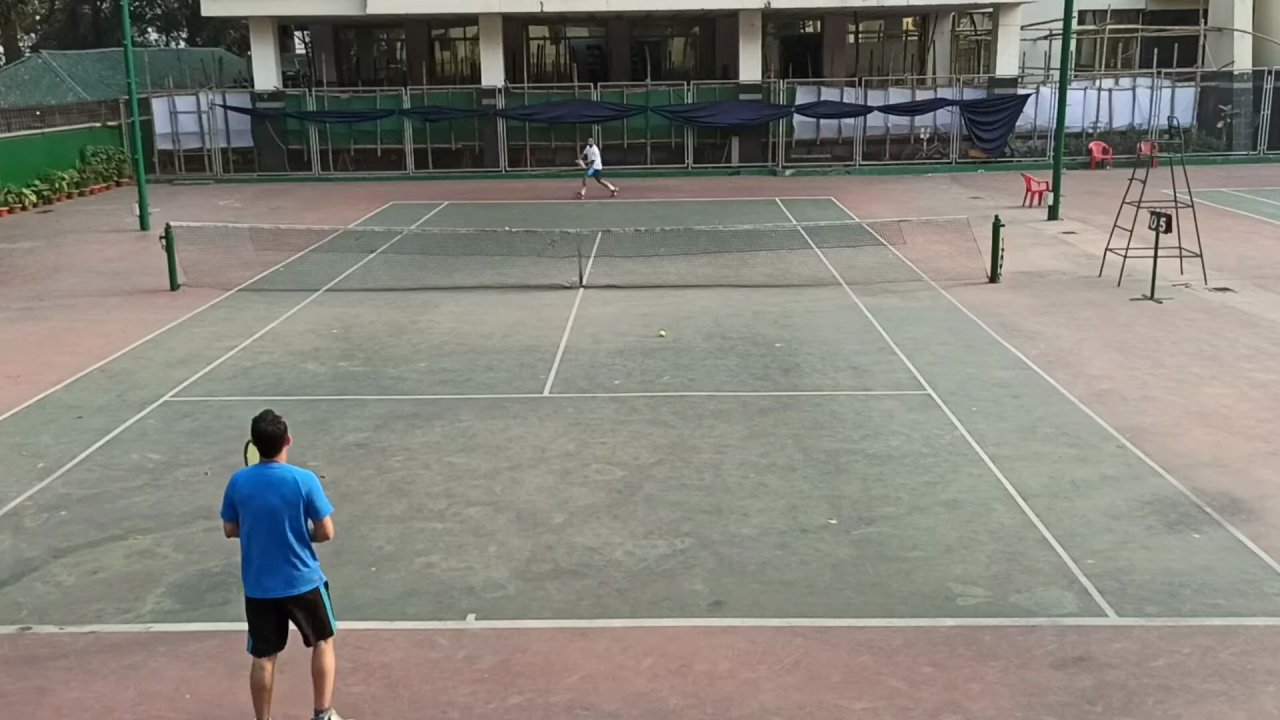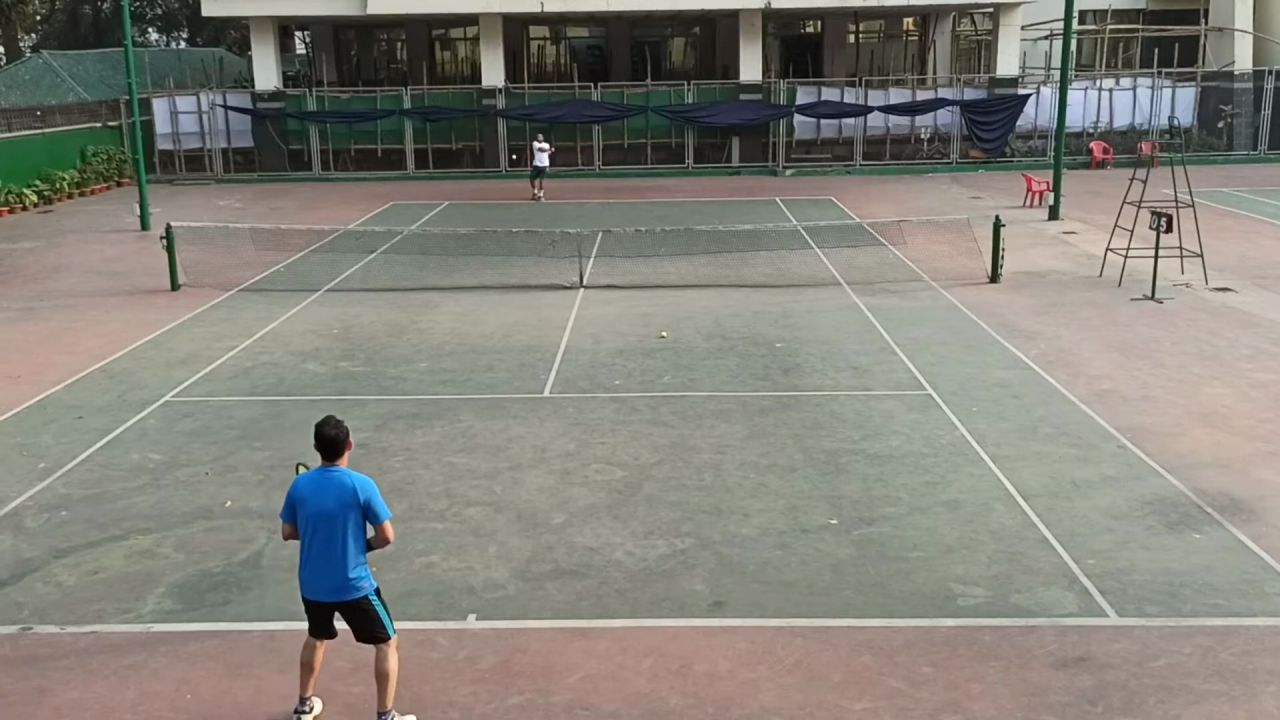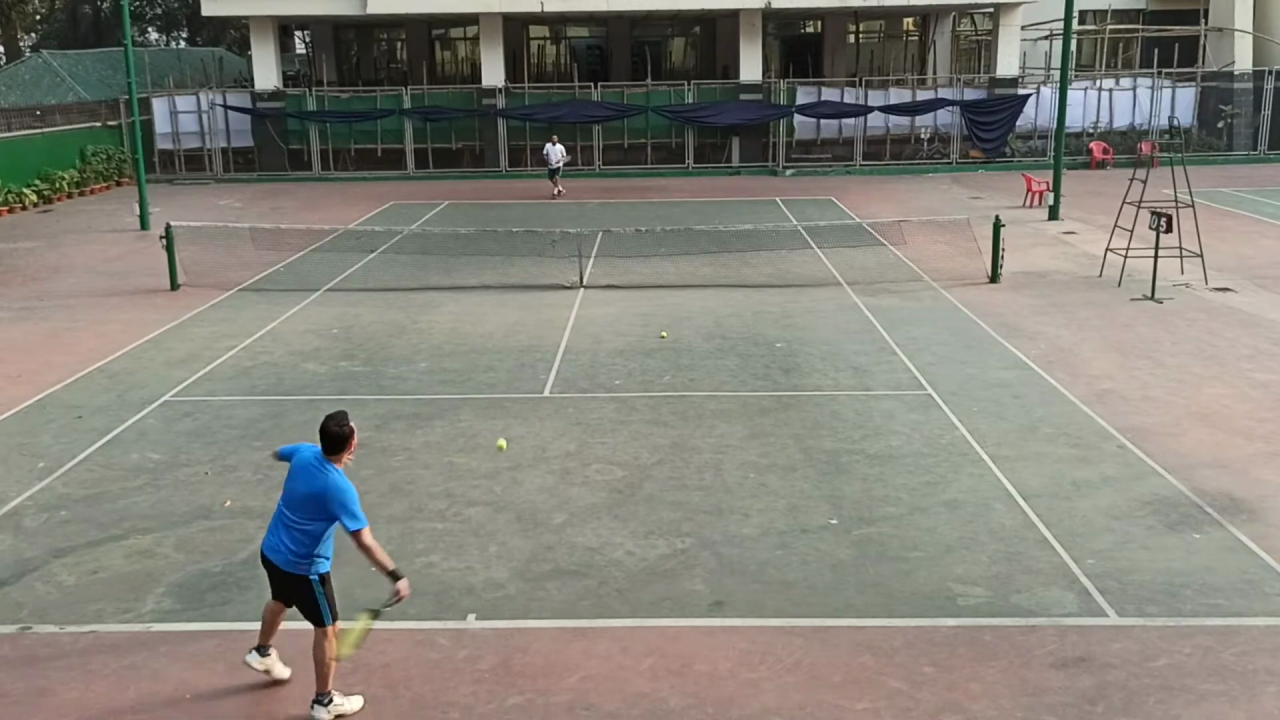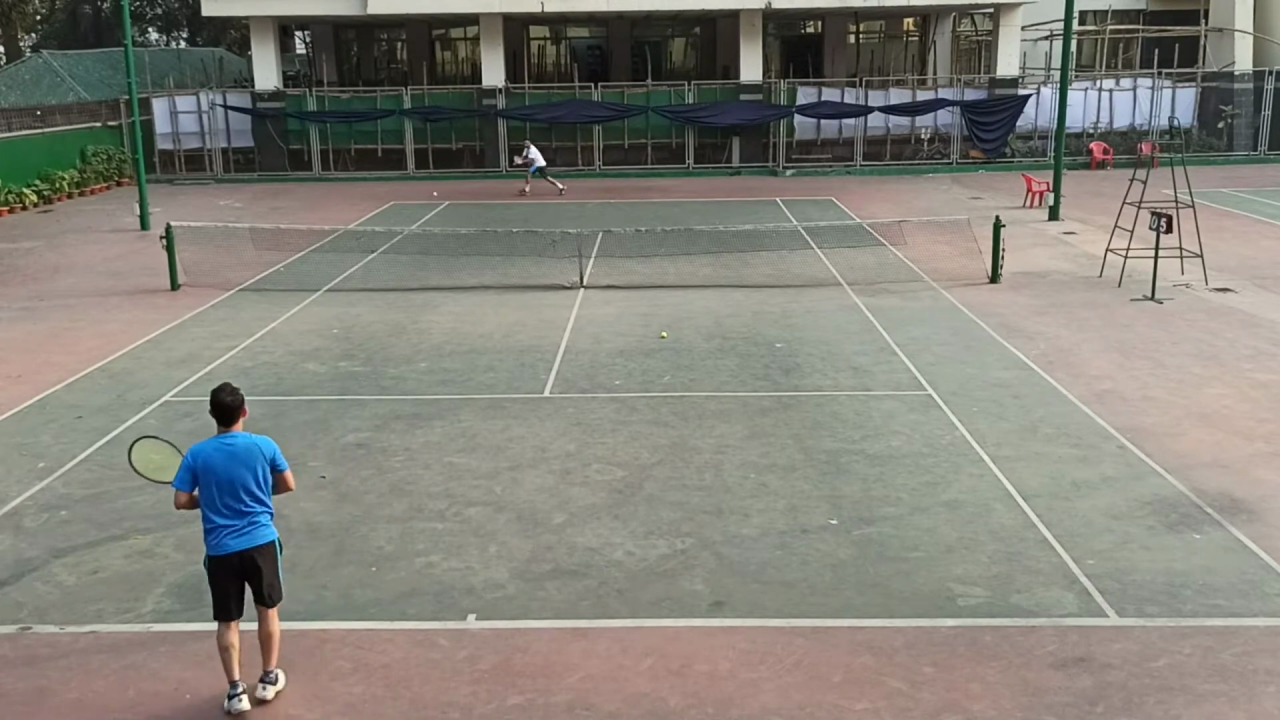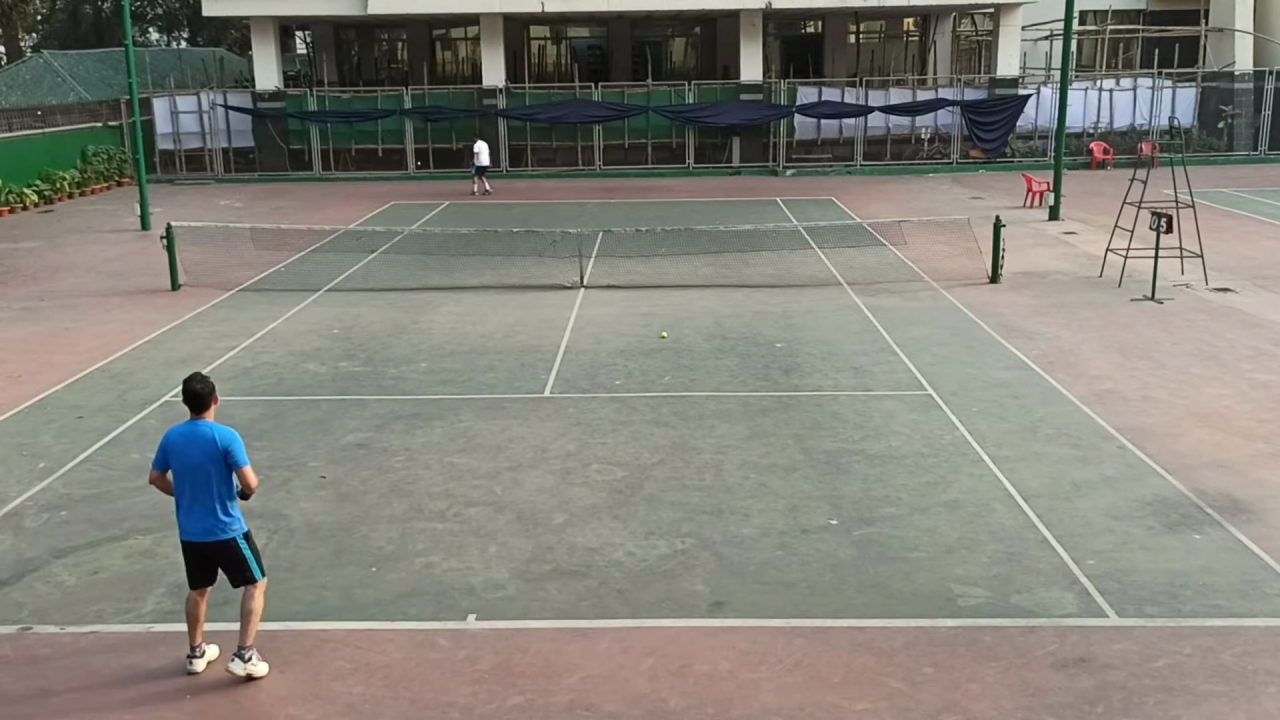
dt=1s
person 1, frame 1
left shoulder: (238, 482)
right shoulder: (304, 480)
left elbow: (230, 530)
right elbow: (325, 533)
left hip: (258, 587)
right hip: (303, 581)
left knee: (264, 657)
right knee: (323, 642)
person 1, frame 2
left shoulder: (300, 485)
right shoulder: (362, 486)
left elbow: (288, 532)
right elbow: (386, 537)
left hip: (312, 585)
right hip: (354, 586)
left knee: (316, 637)
right knee: (387, 644)
person 1, frame 3
left shoulder: (305, 453)
right shoulder: (341, 490)
left elbow: (279, 454)
right elbow: (365, 541)
right wrist: (396, 576)
left hip: (272, 553)
right hip: (303, 566)
left knee: (280, 602)
right knee: (327, 629)
left ankle: (262, 653)
person 1, frame 4
left shoulder: (197, 454)
right shoulder: (264, 445)
left elbow: (181, 500)
right elbow: (288, 484)
left hip: (221, 550)
right hip: (261, 542)
left knee: (227, 622)
right knee: (268, 610)
left ankle: (235, 691)
right ankle: (269, 678)
person 1, frame 5
left shoulder: (172, 436)
right shoulder: (226, 437)
left elbow: (156, 478)
right elbow: (250, 483)
right wrist: (244, 493)
left hip: (190, 533)
right hip: (226, 530)
left knee: (198, 591)
right knee: (256, 584)
left ankle: (196, 653)
right ankle: (244, 655)
